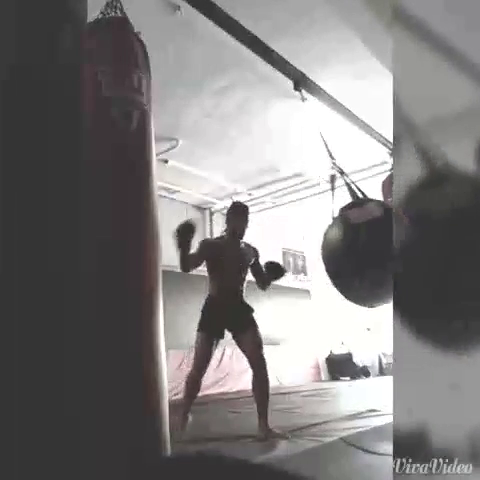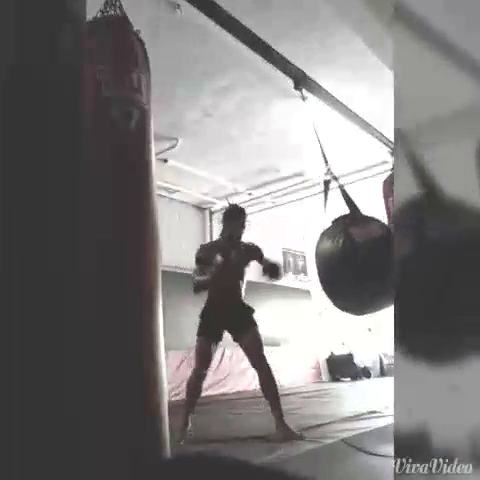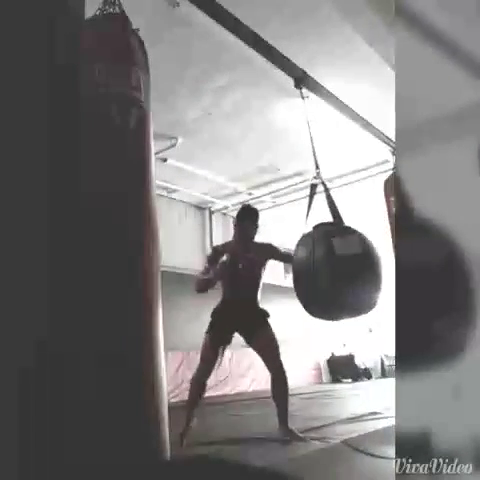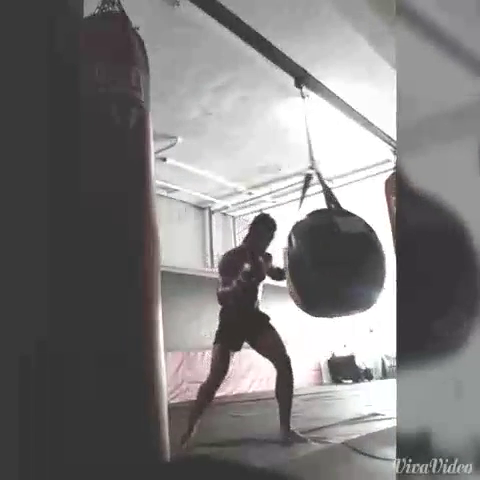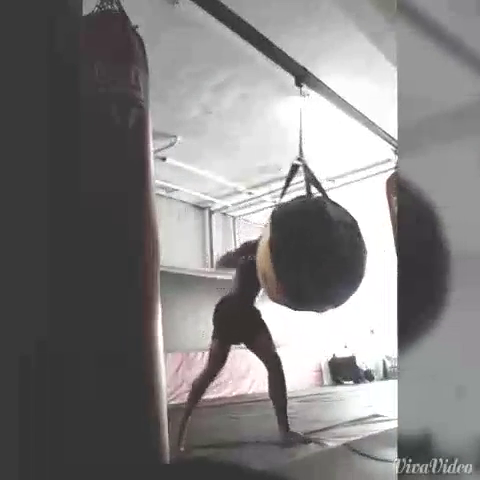
dt=0.4s
person 1, frame 1
left shoulder: (251, 251)
right shoulder: (210, 245)
left elbow: (262, 284)
right elbow: (186, 267)
left wrist: (270, 275)
right wrist: (184, 247)
left hip: (239, 307)
right hip: (214, 306)
left knee: (259, 363)
right knee: (199, 367)
left ankle: (263, 425)
right ankle: (183, 417)
person 1, frame 2
left shoulder: (249, 249)
right shoulder: (207, 250)
left elbow: (273, 273)
right elbow: (196, 286)
left wrist: (268, 265)
right wrist: (215, 272)
left hip: (238, 308)
right hip: (213, 309)
left knee: (260, 363)
right knee: (200, 369)
left ankle: (280, 424)
right ankle: (185, 423)
person 1, frame 3
left shoulder: (264, 249)
right shoulder: (220, 252)
left elbow: (292, 259)
right elbow: (200, 287)
right wrist: (218, 272)
left hip: (252, 311)
right hip: (226, 311)
left knee: (276, 365)
right knee: (203, 370)
left ankle: (284, 426)
right ankle: (186, 426)
person 1, frame 4
left shoulder: (264, 258)
right shoulder: (230, 259)
left elbow: (277, 274)
right elbow: (222, 298)
right wrist: (238, 283)
left hip: (255, 317)
right hip: (231, 318)
left knee: (284, 363)
right knee: (215, 377)
left ankle: (285, 429)
right ankle: (189, 431)
person 1, frame 5
right shoulder: (251, 249)
right elbow: (223, 262)
right wrist: (248, 259)
left hip: (248, 313)
right hip: (230, 310)
left knee: (275, 365)
right knee: (212, 369)
left ankle: (285, 430)
right ankle: (183, 426)
